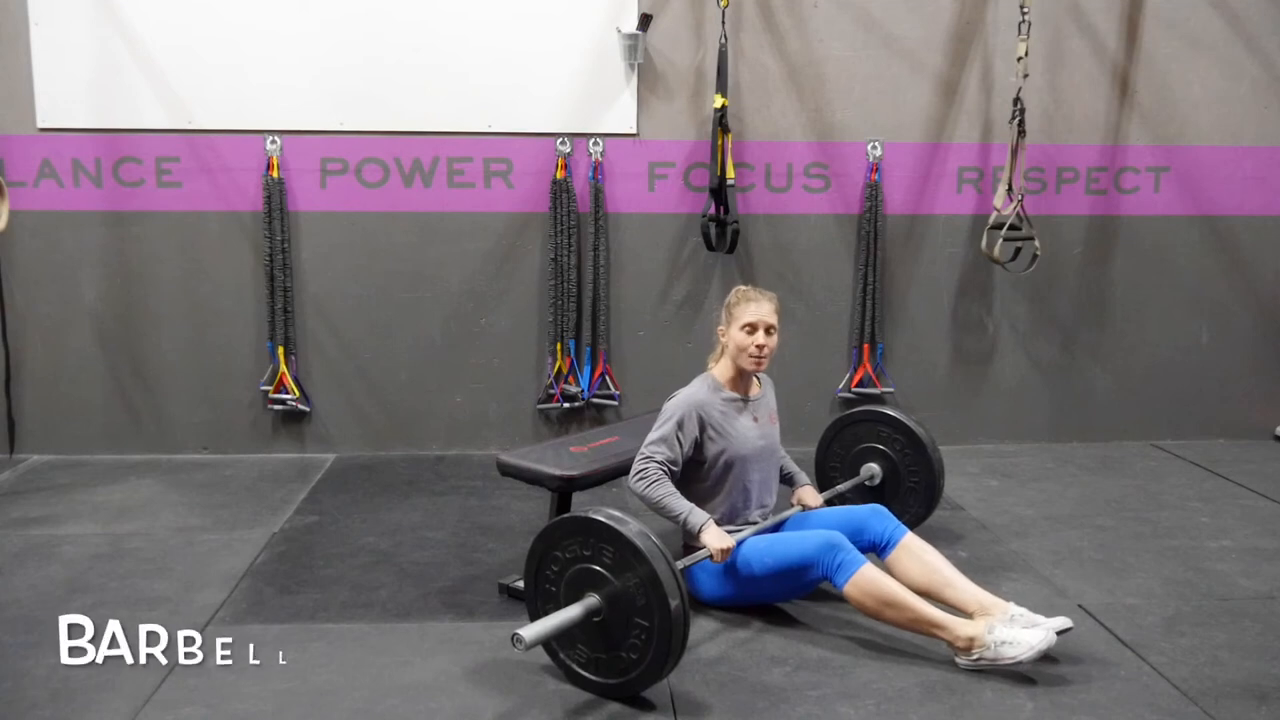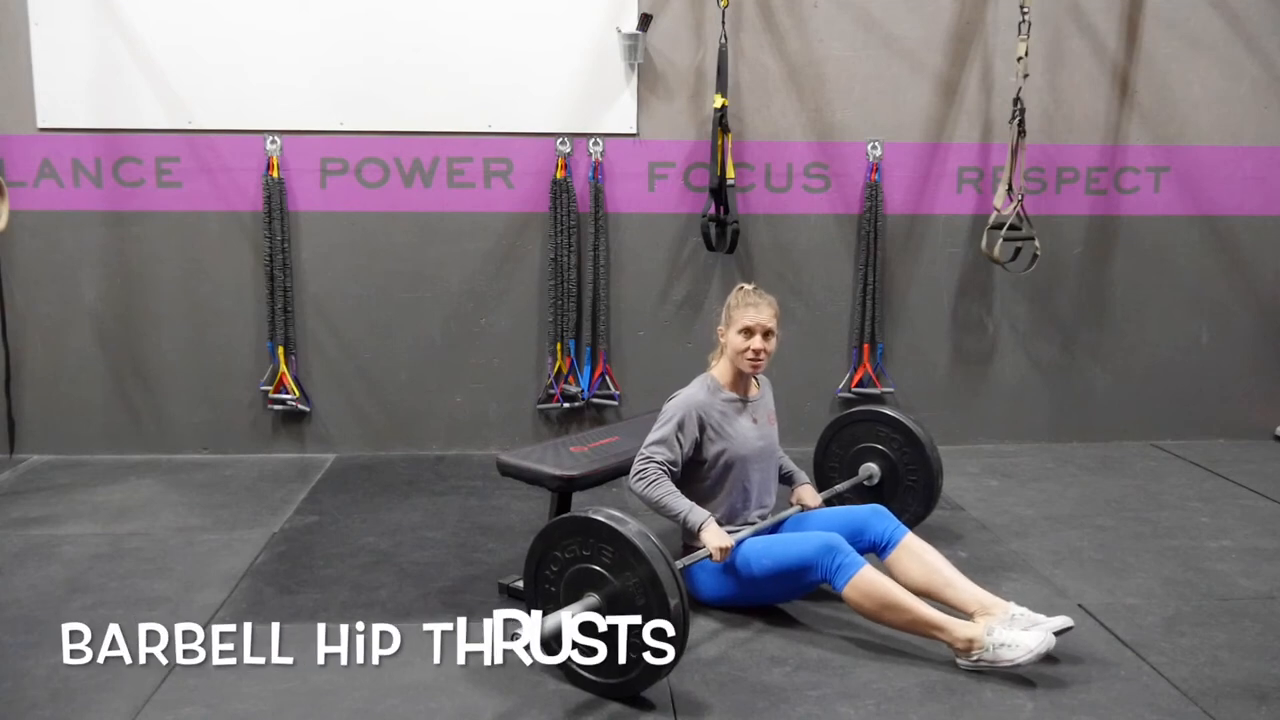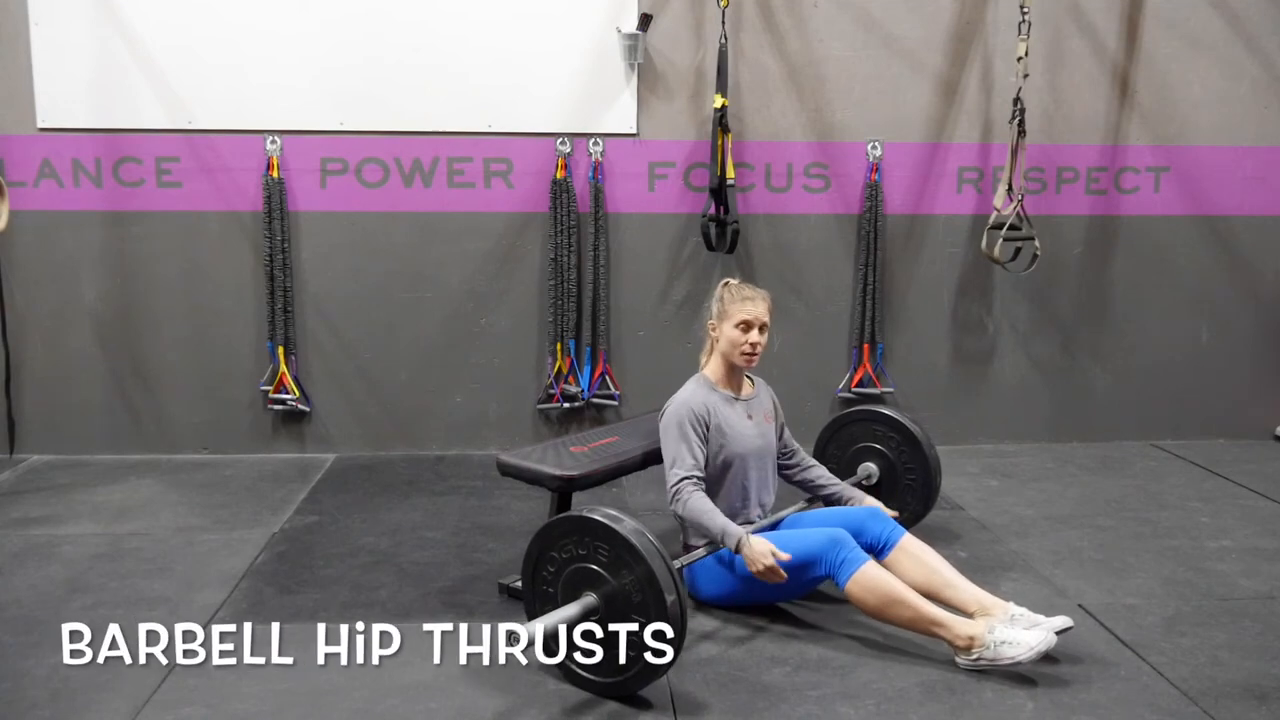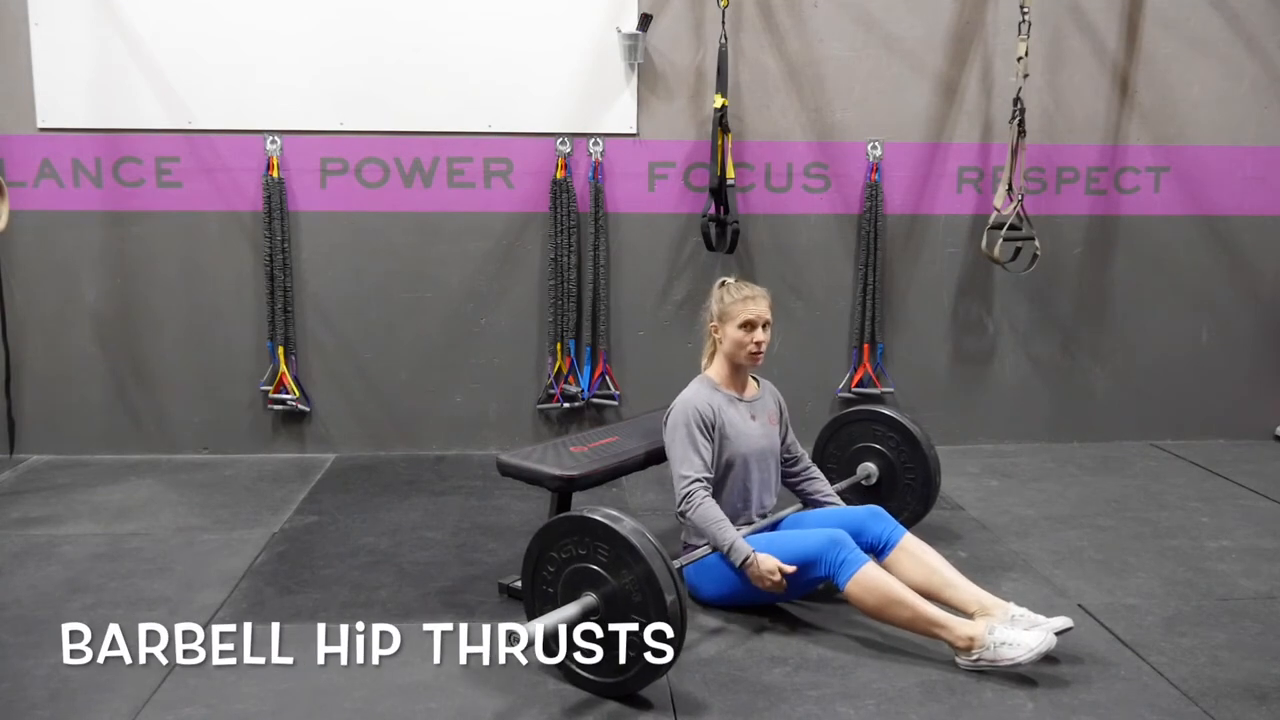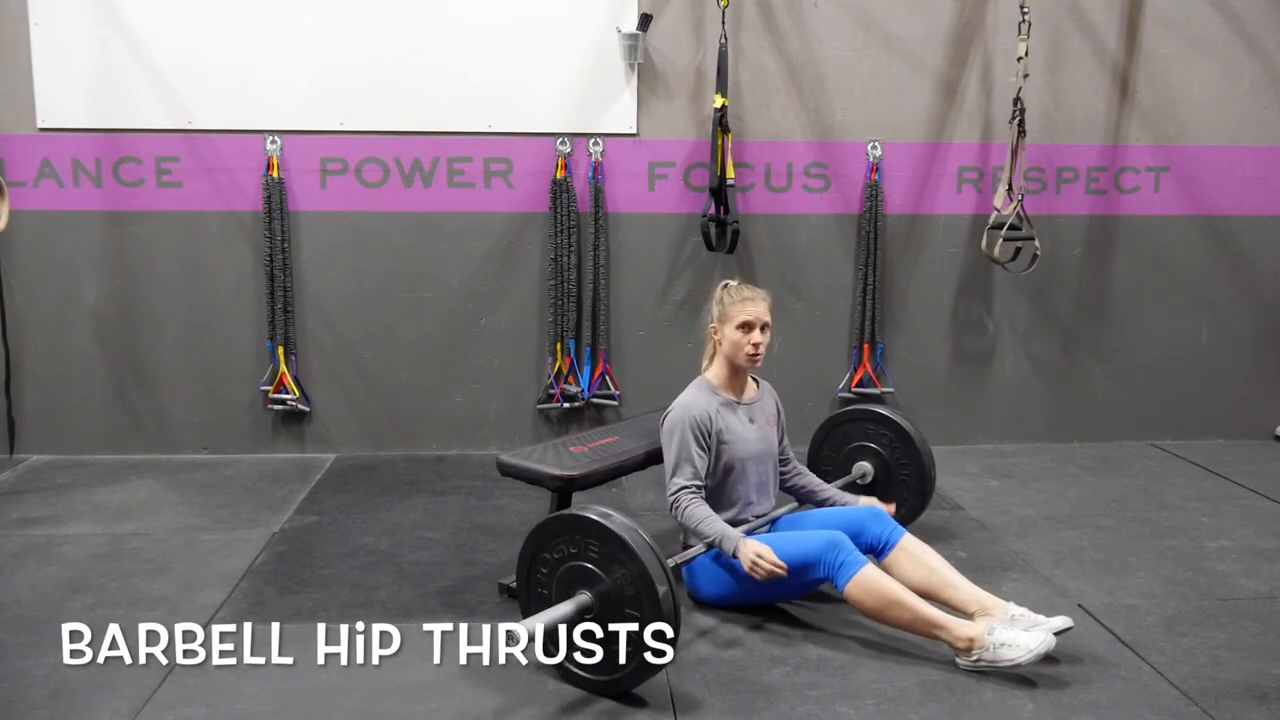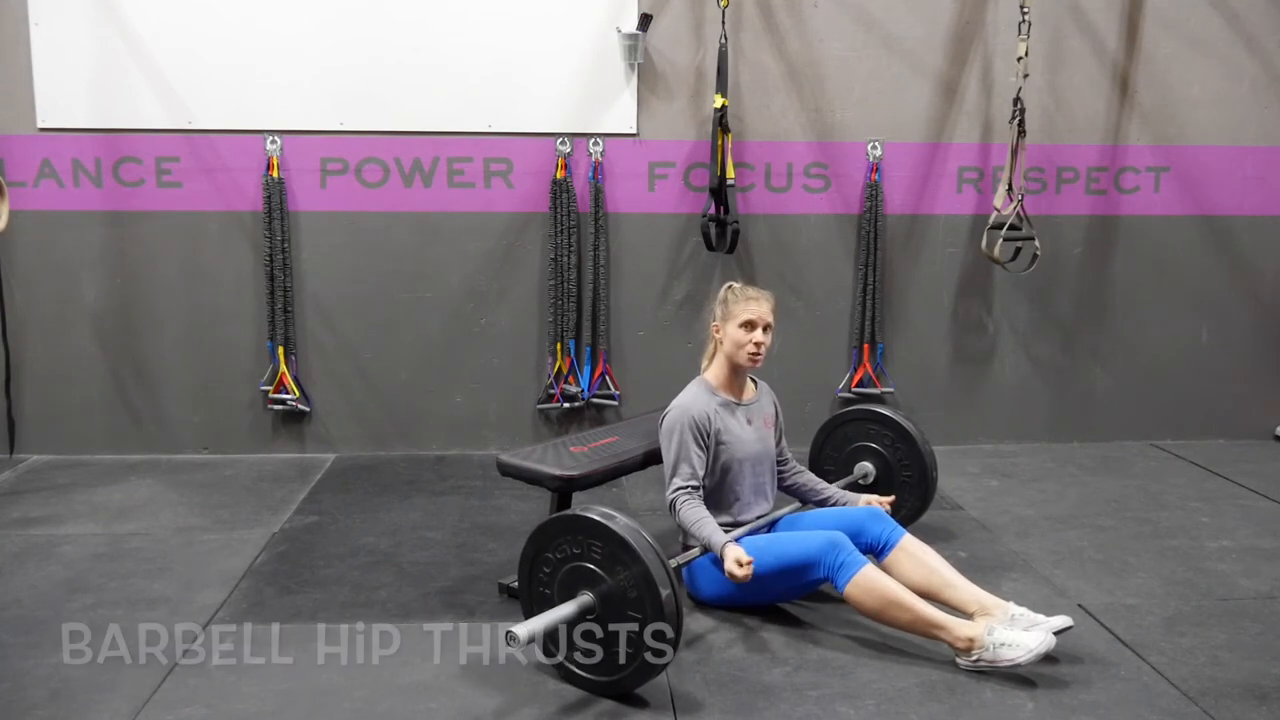
dt=0.7s
person 1, frame 1
left shoulder: (763, 387)
right shoulder: (693, 404)
right elbow: (645, 474)
left wrist: (800, 482)
right wrist: (703, 526)
left hip: (766, 534)
right hip: (718, 562)
left knee: (873, 519)
right knee: (829, 547)
left ankle: (992, 611)
right ankle: (965, 637)
person 1, frame 2
left shoulder: (760, 388)
right shoulder: (692, 405)
right elbow: (644, 474)
left wrist: (800, 480)
right wrist: (702, 524)
left hip: (765, 535)
right hip: (716, 563)
left knee: (874, 519)
right knee: (828, 550)
left ankle: (993, 612)
right ankle: (966, 639)
person 1, frame 3
left shoulder: (761, 393)
right shoulder: (688, 407)
left elbow: (793, 462)
right elbow: (685, 493)
left wrist: (855, 498)
right wrist: (742, 542)
left hip: (765, 536)
right hip: (715, 560)
left knee: (871, 521)
right knee: (832, 544)
left ankle: (993, 611)
right ankle: (968, 637)
person 1, frame 4
left shoulder: (767, 394)
right shoulder: (693, 406)
left elbow: (798, 468)
right elbow: (693, 497)
left wrist: (848, 520)
right wrist: (747, 558)
left hip: (765, 533)
right hip: (716, 560)
left knee: (871, 520)
right knee: (832, 546)
left ankle: (994, 612)
right ankle: (968, 638)
person 1, frame 5
left shoulder: (765, 395)
right shoulder: (691, 411)
right elbow: (684, 499)
left wrist: (852, 502)
right wrist: (738, 544)
left hip: (765, 533)
right hip: (715, 560)
left knee: (870, 520)
right knee: (830, 547)
left ankle: (992, 612)
right ankle: (968, 639)
person 1, frame 6
left shoulder: (763, 396)
right shoulder: (690, 411)
right elbow: (683, 498)
left wrist: (850, 499)
right wrist: (724, 547)
left hip: (764, 534)
right hip: (714, 562)
left knee: (870, 520)
right knee: (831, 548)
left ankle: (993, 612)
right ankle: (967, 639)
